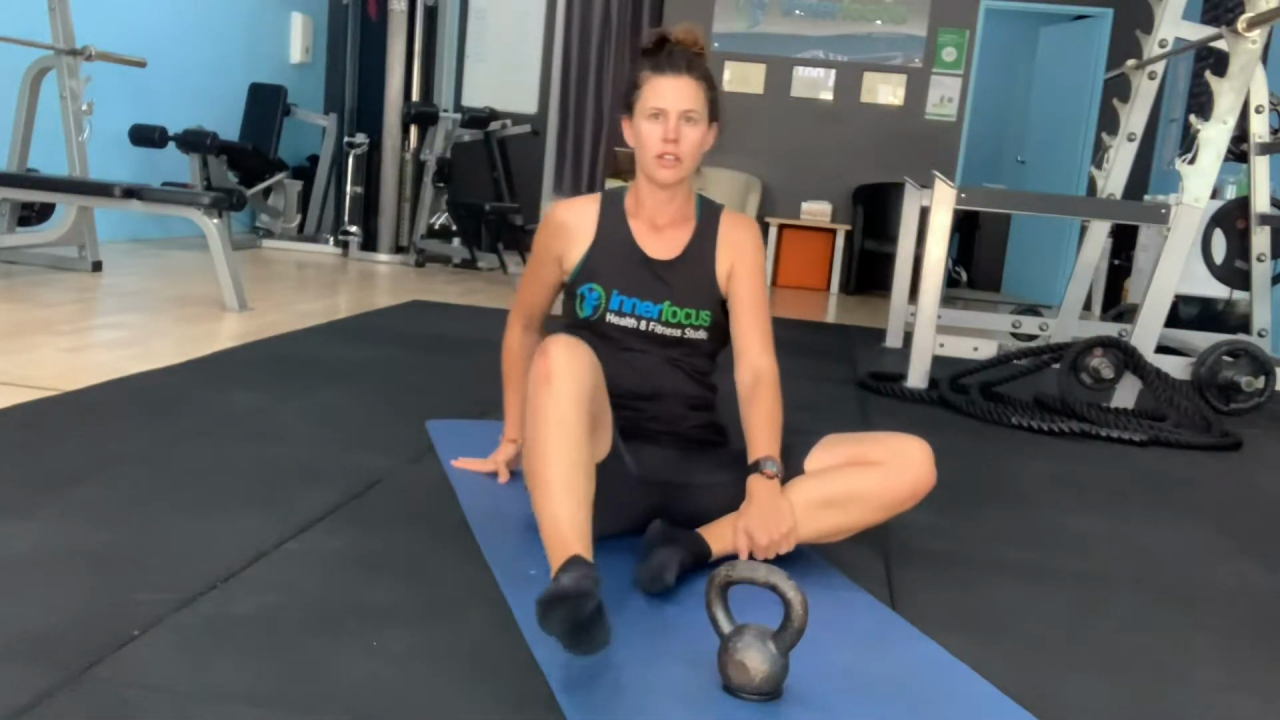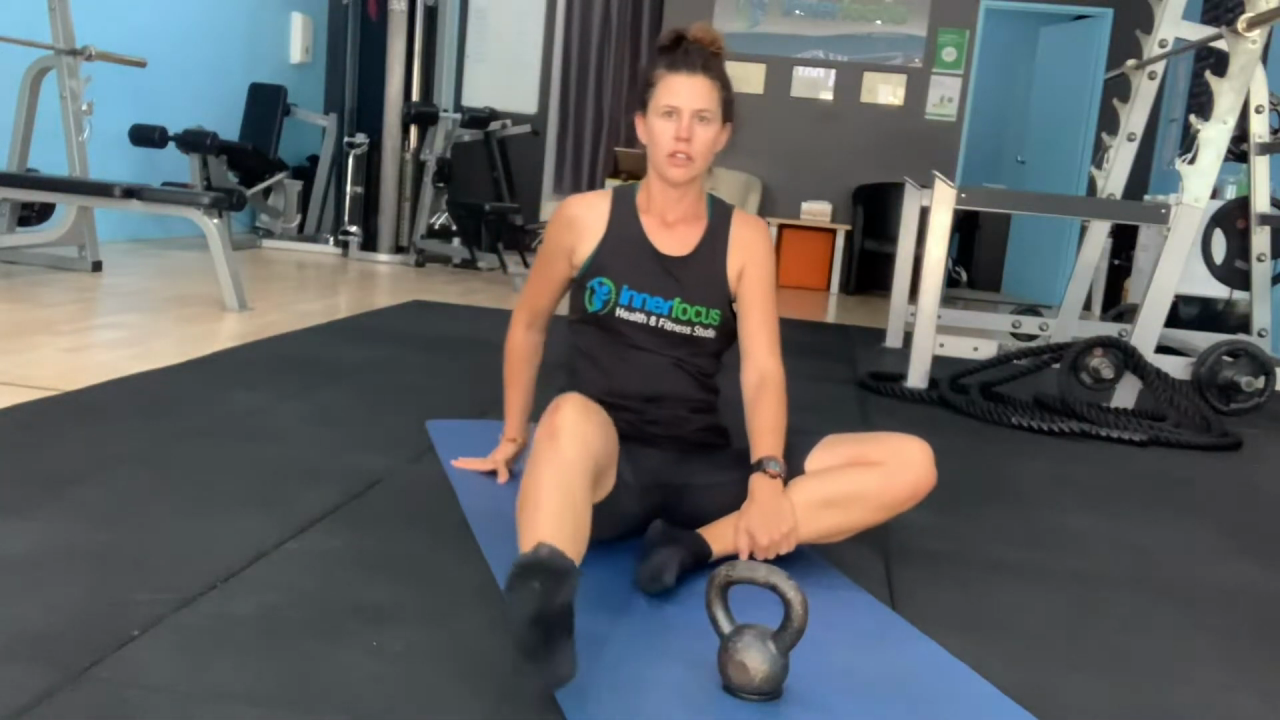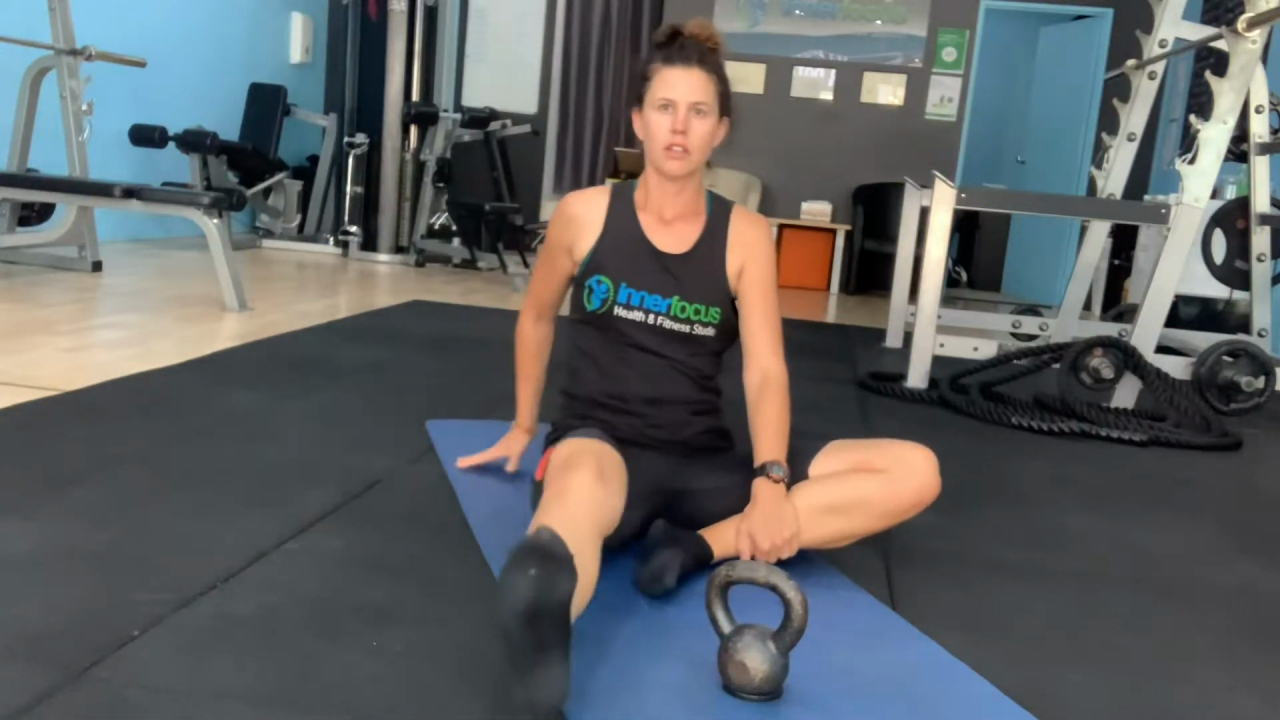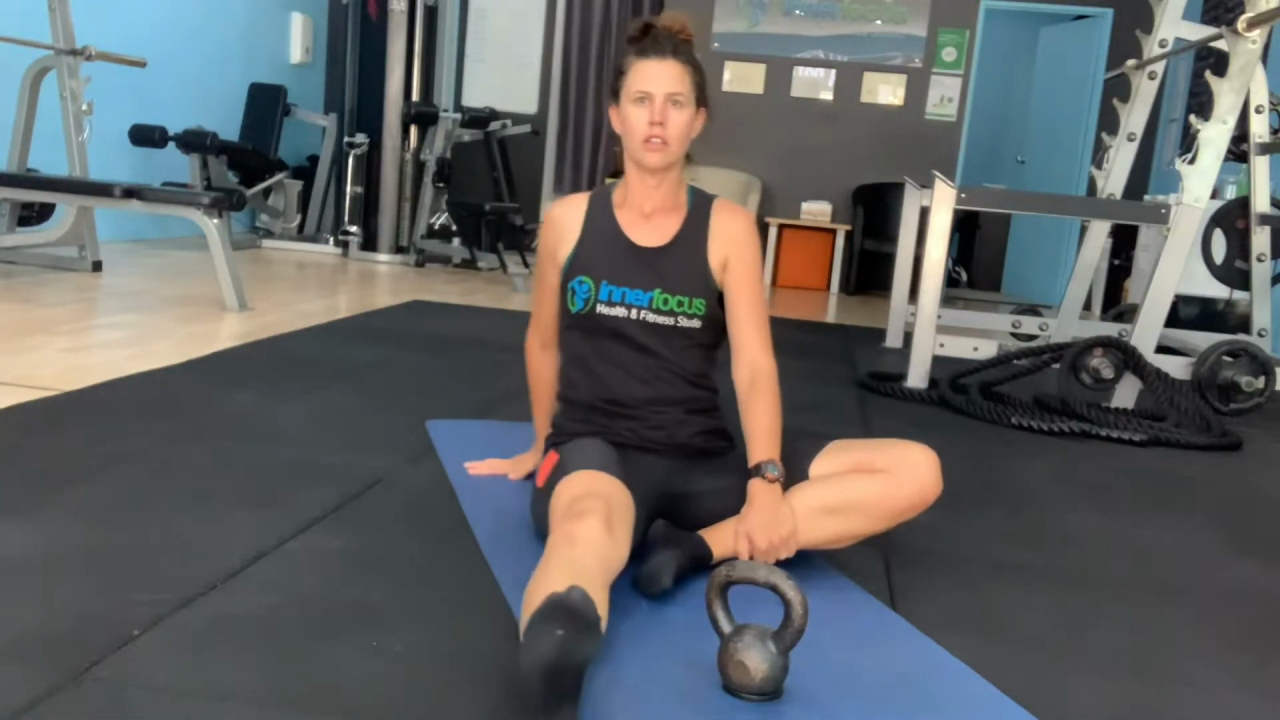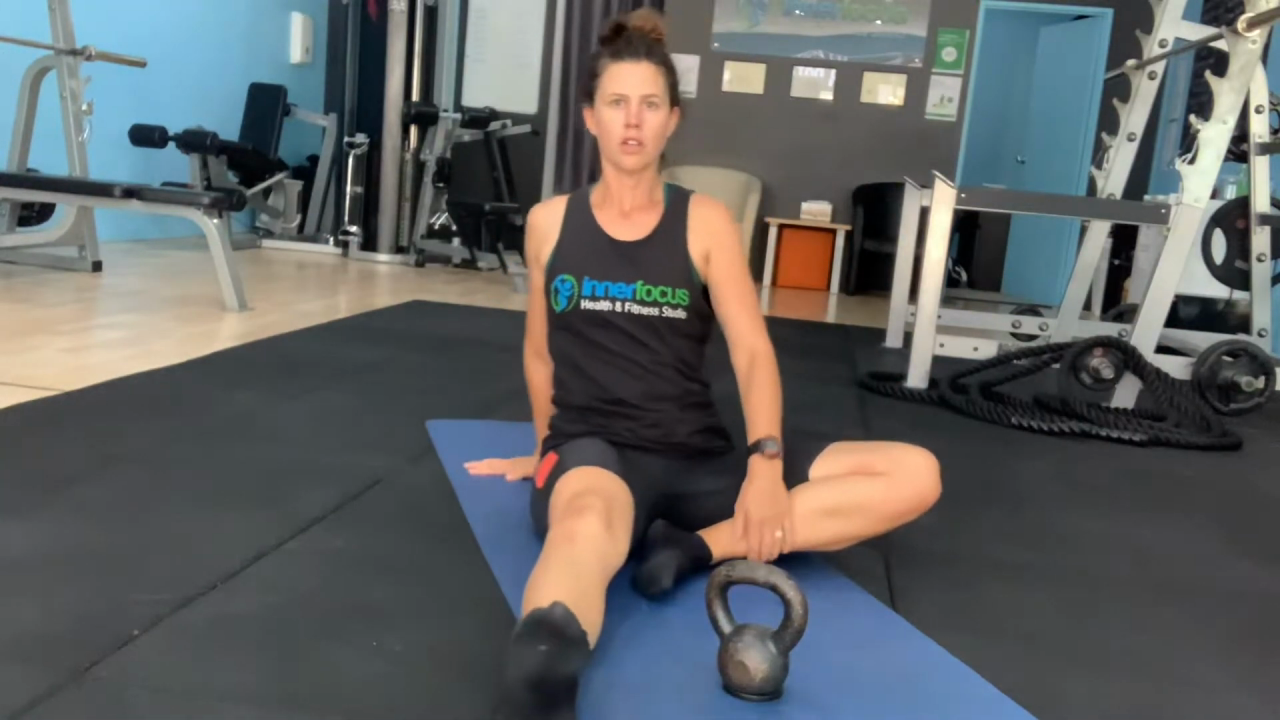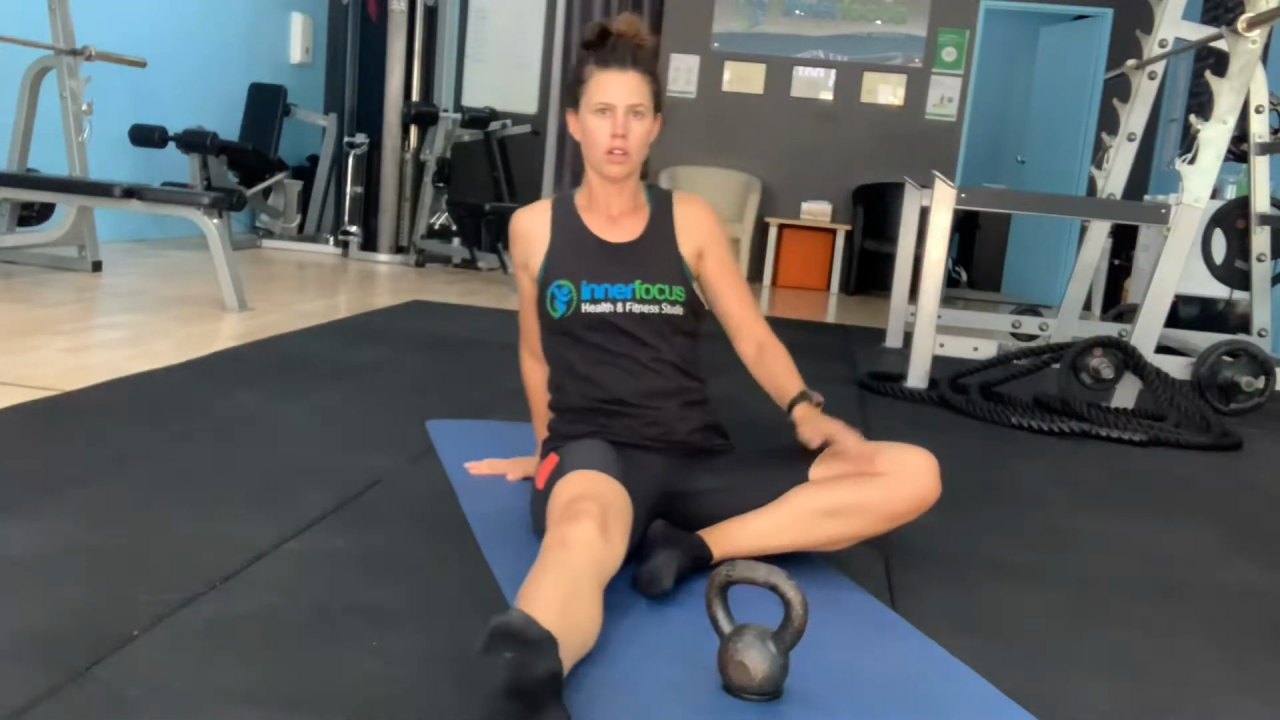
dt=0.2s
person 1, frame 1
left shoulder: (735, 236)
right shoulder: (574, 220)
left elbow: (756, 369)
right elbow: (524, 327)
left wrist: (765, 482)
right wrist: (514, 439)
left hip: (696, 468)
right hip: (602, 465)
left knee: (910, 465)
right knee: (566, 360)
left ankle: (702, 541)
right ankle: (573, 583)
person 1, frame 2
left shoulder: (746, 237)
right shoulder: (585, 217)
left elbow: (763, 371)
right elbow: (528, 323)
left wrist: (767, 480)
right wrist: (512, 438)
left hip: (697, 464)
right hip: (606, 459)
left knee: (910, 464)
right knee: (574, 418)
left ankle: (701, 542)
right ankle: (545, 598)
person 1, frame 3
left shoulder: (745, 233)
right shoulder: (584, 214)
left elbow: (765, 367)
right elbow: (535, 317)
left wrist: (770, 484)
right wrist: (523, 428)
left hip: (700, 461)
right hip: (598, 441)
left knee: (915, 473)
right knee: (585, 485)
left ankle: (702, 545)
right ankle: (543, 614)
person 1, frame 4
left shoulder: (727, 225)
right shoulder: (569, 218)
left elbow: (754, 362)
right elbow: (545, 343)
left wrist: (765, 483)
right wrist: (543, 445)
left hip: (700, 457)
right hip: (595, 446)
left knee: (916, 472)
right knee: (589, 525)
left ankle: (700, 546)
person 1, frame 5
left shoulder: (705, 220)
right shoulder: (550, 221)
left elbow: (751, 347)
left wrist: (765, 459)
right wrist: (547, 449)
left hip: (698, 455)
right hip: (593, 446)
left knee: (914, 476)
right knee: (588, 524)
left ankle: (699, 547)
person 1, frame 6
left shoulder: (690, 218)
right shoulder: (535, 226)
left elbow: (751, 332)
left wrist: (805, 411)
right wrist: (547, 449)
left hip: (696, 454)
right hip: (593, 449)
left knee: (911, 475)
right knee: (584, 531)
left ankle: (699, 547)
